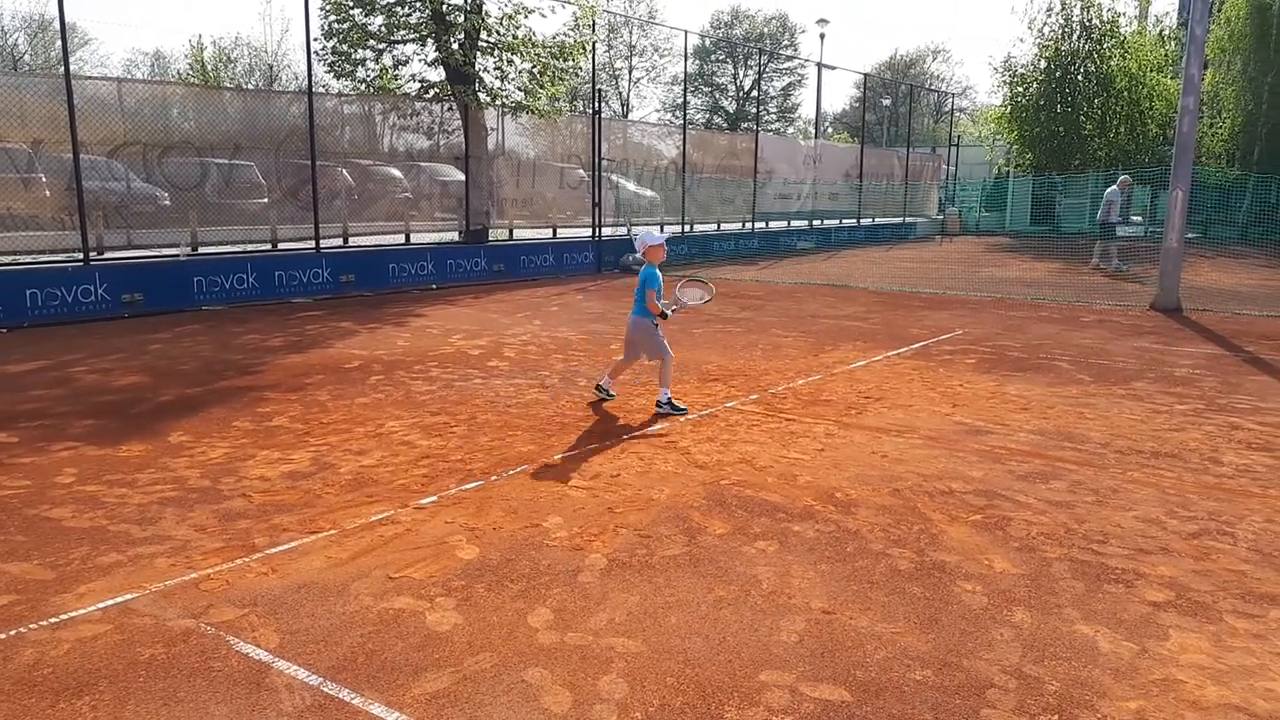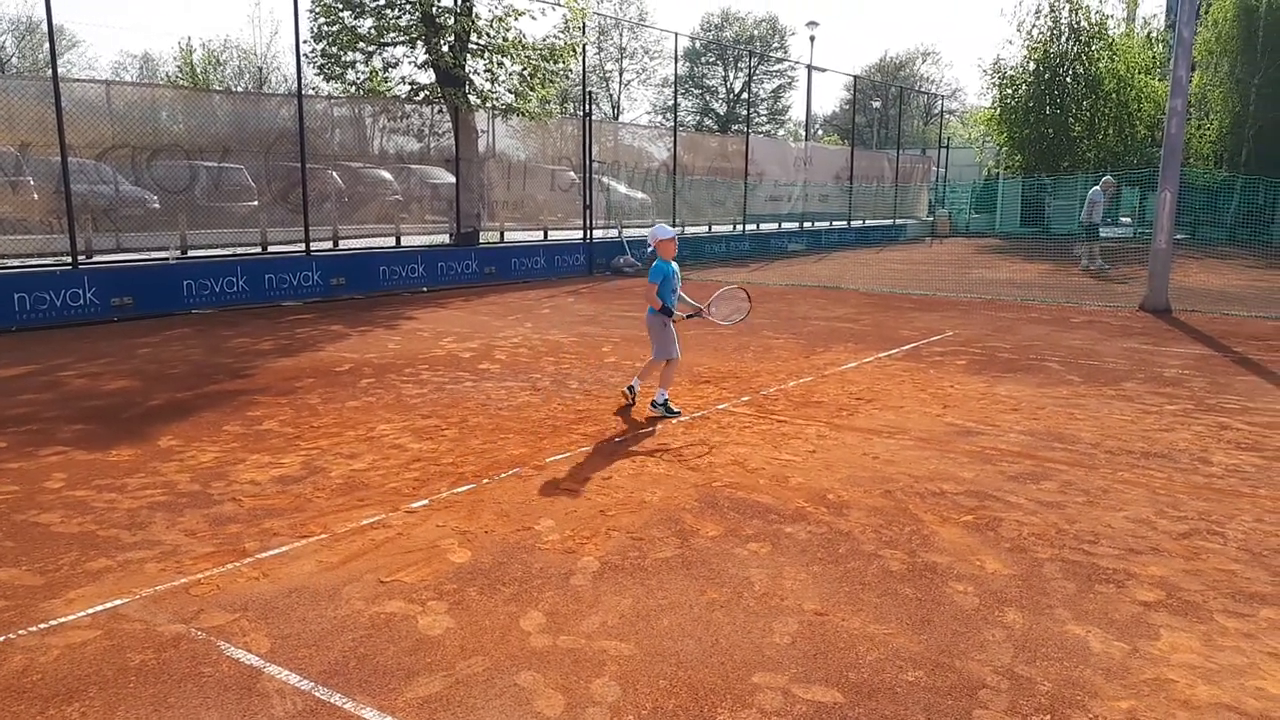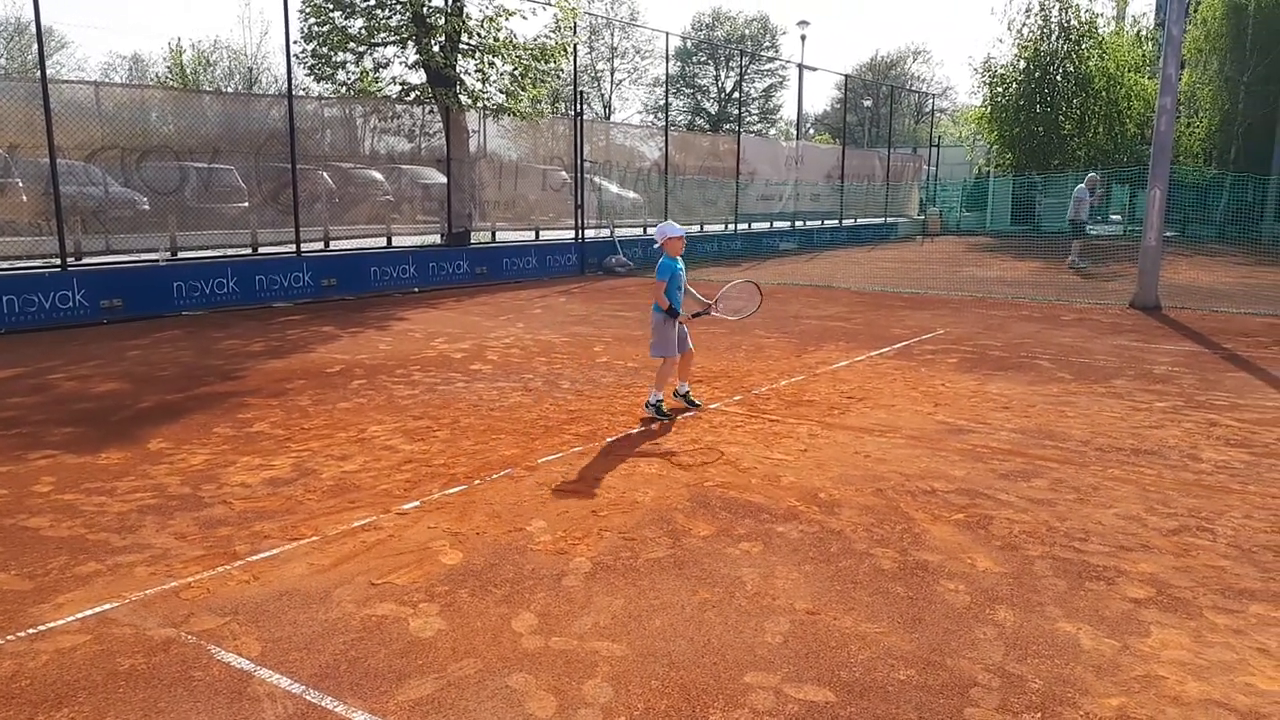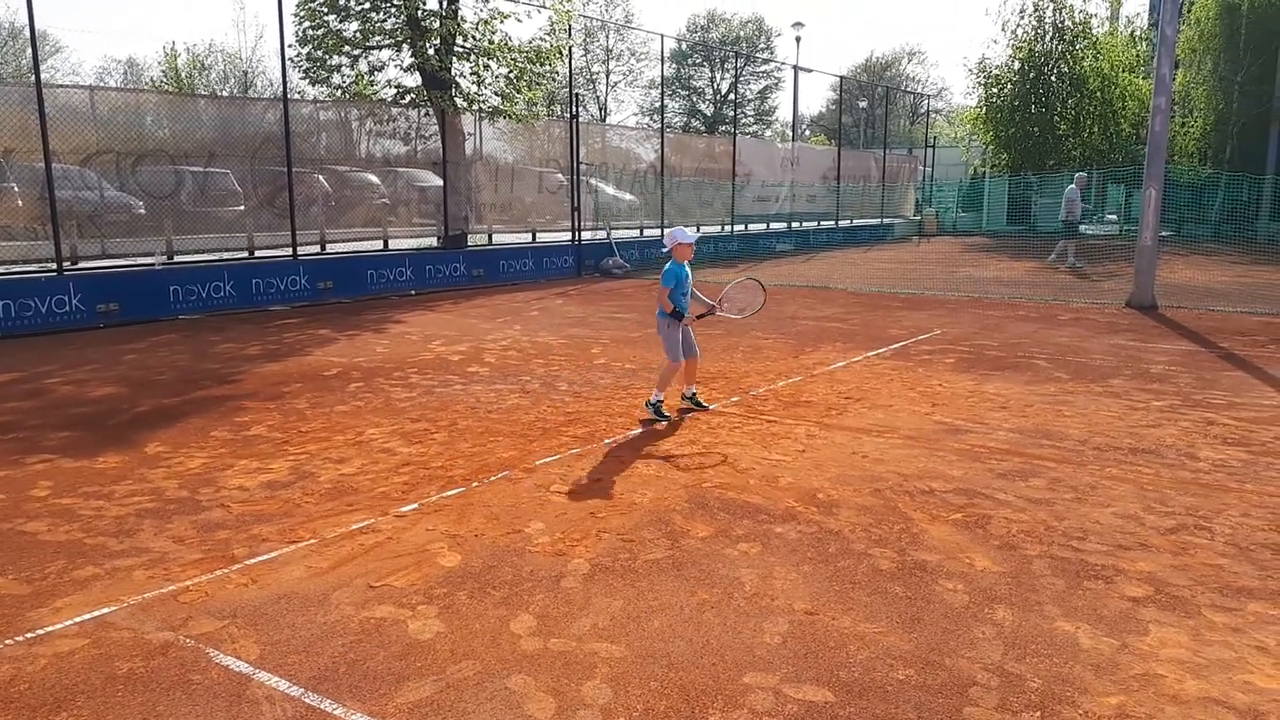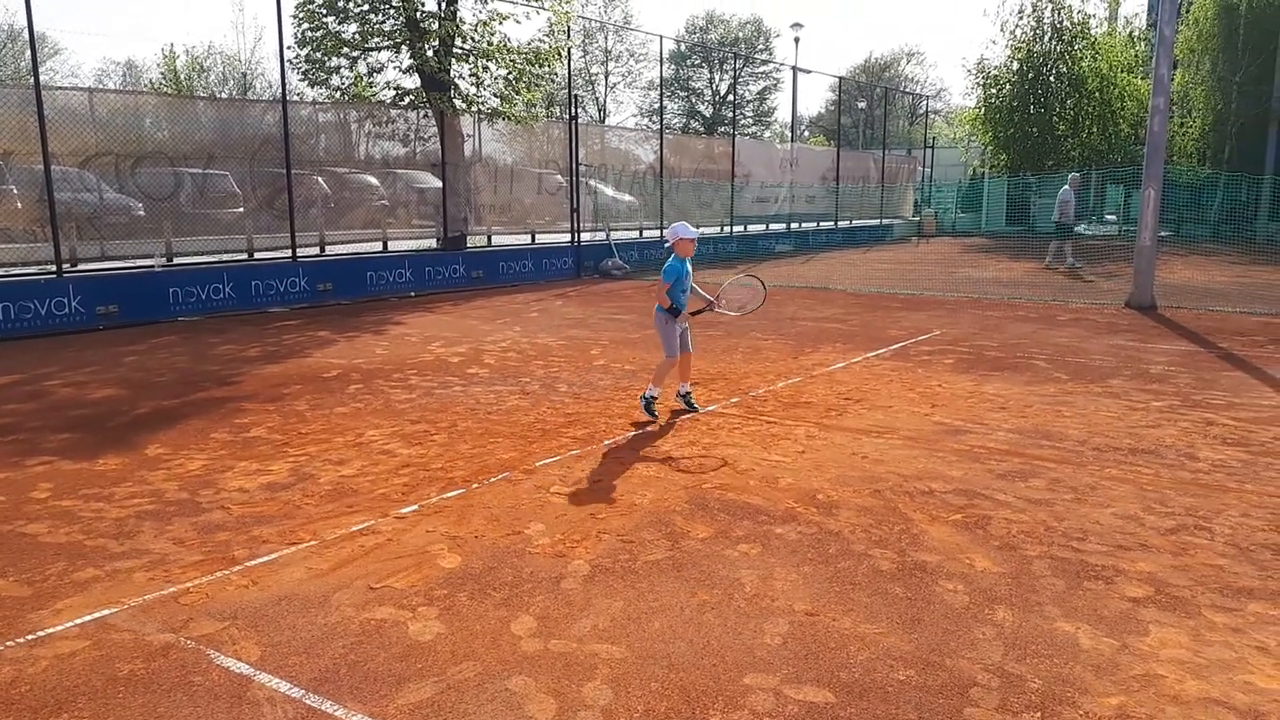
dt=0.2s
person 1, frame 1
left shoulder: (646, 271)
right shoulder: (652, 274)
right elbow: (651, 303)
left wrist: (663, 305)
right wrist: (664, 314)
left hip: (634, 320)
right hip: (645, 322)
left knee: (629, 358)
right knee: (667, 358)
left ankle: (603, 386)
right ankle: (664, 400)
person 1, frame 2
left shoulder: (673, 265)
right shoulder: (659, 267)
left elbow: (676, 293)
right elbow: (650, 295)
left wrist: (694, 305)
right wrist: (670, 313)
left hip: (663, 318)
right hip: (659, 318)
left knee: (660, 358)
right knee: (672, 359)
left ankle: (633, 387)
right ankle: (659, 401)
person 1, frame 3
left shoulder: (678, 262)
right shoulder: (666, 264)
left elbow: (683, 287)
right elbow: (658, 294)
left wrist: (702, 301)
right wrist: (676, 314)
left hip: (673, 318)
right hip: (664, 317)
left knee: (688, 353)
right knee: (671, 359)
left ankle: (682, 392)
right ankle: (653, 402)
person 1, frame 4
left shoulder: (685, 266)
right shoulder: (671, 270)
right elbow: (661, 298)
left wrist: (707, 303)
right wrist: (680, 317)
left hip: (681, 321)
right hip: (669, 321)
left knee: (693, 358)
right knee: (676, 363)
left ankle: (689, 395)
right ankle: (654, 402)
person 1, frame 5
left shoulder: (686, 262)
right shoulder: (673, 266)
right elbow: (660, 294)
left wrist: (706, 298)
right wrist: (676, 312)
left hip: (679, 317)
right hip: (667, 317)
left knee: (686, 355)
right knee: (672, 358)
left ankle: (684, 392)
right ankle: (649, 397)
